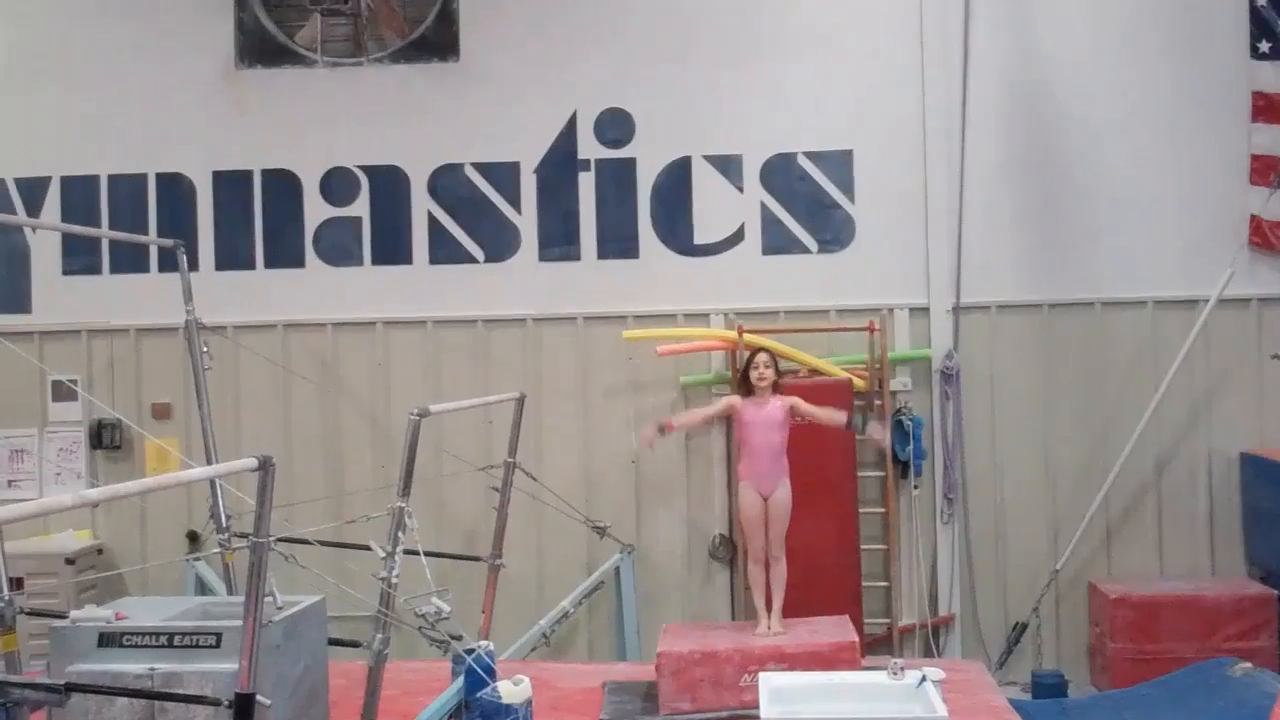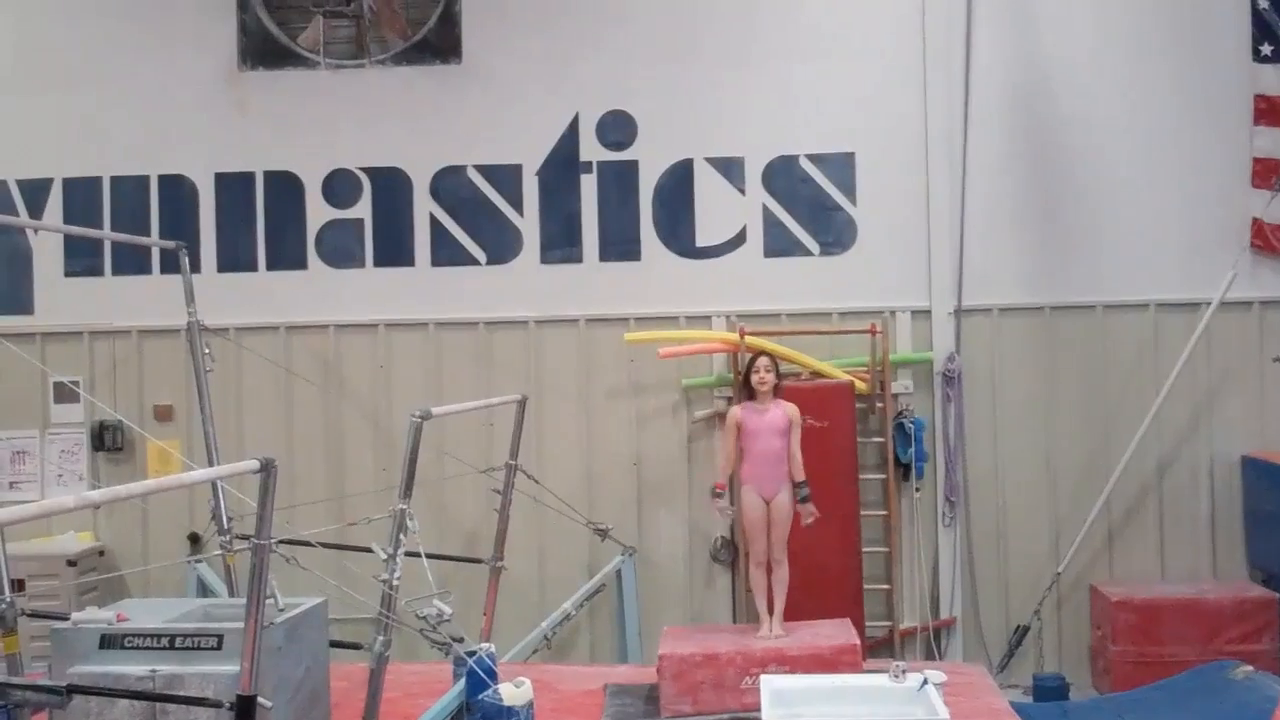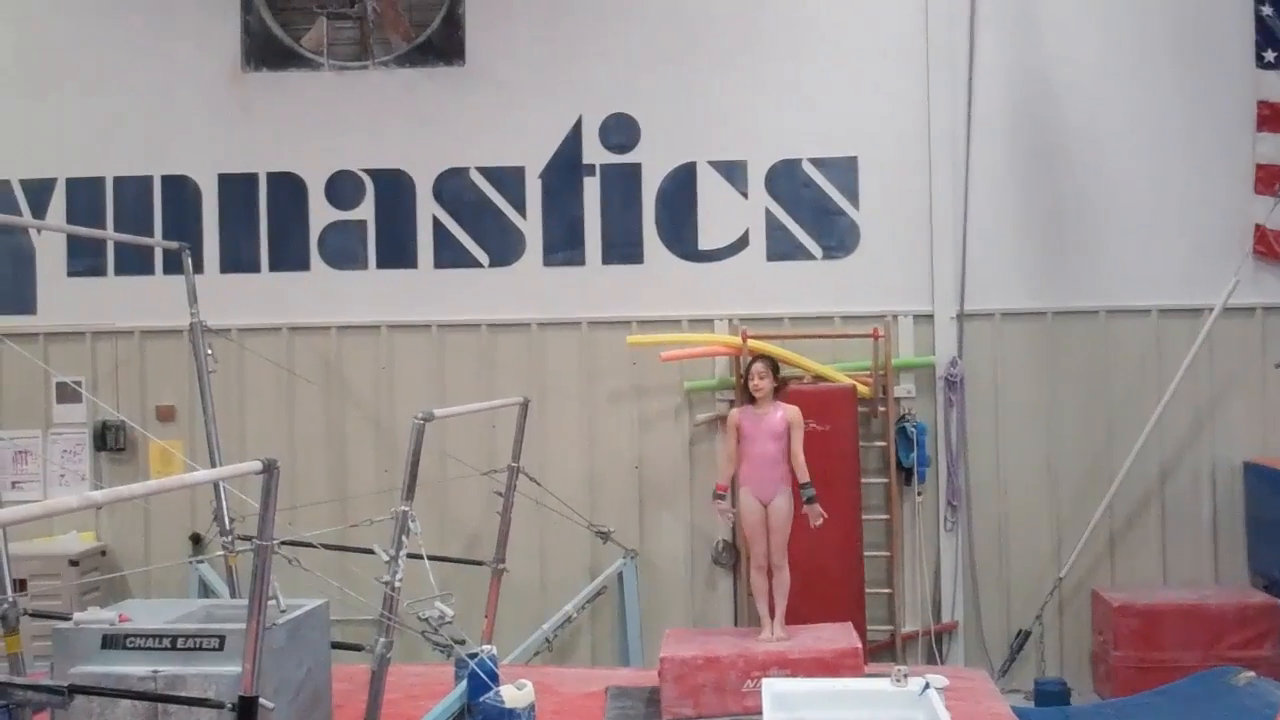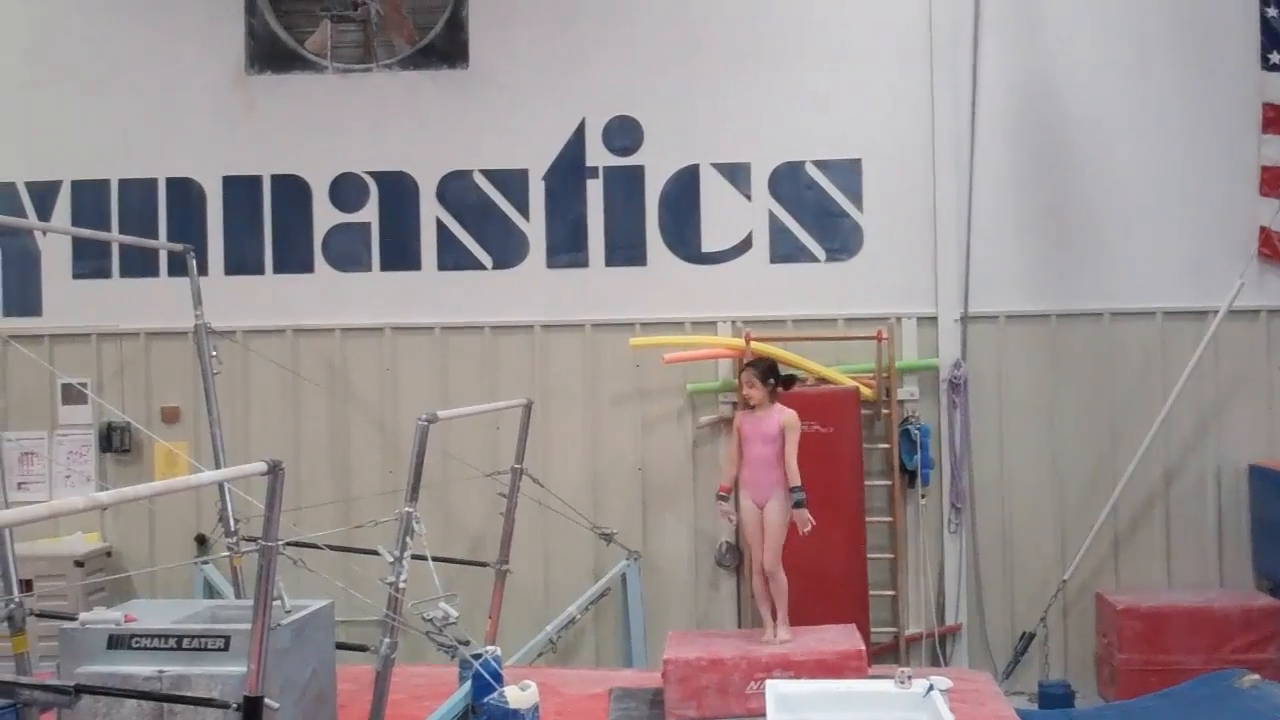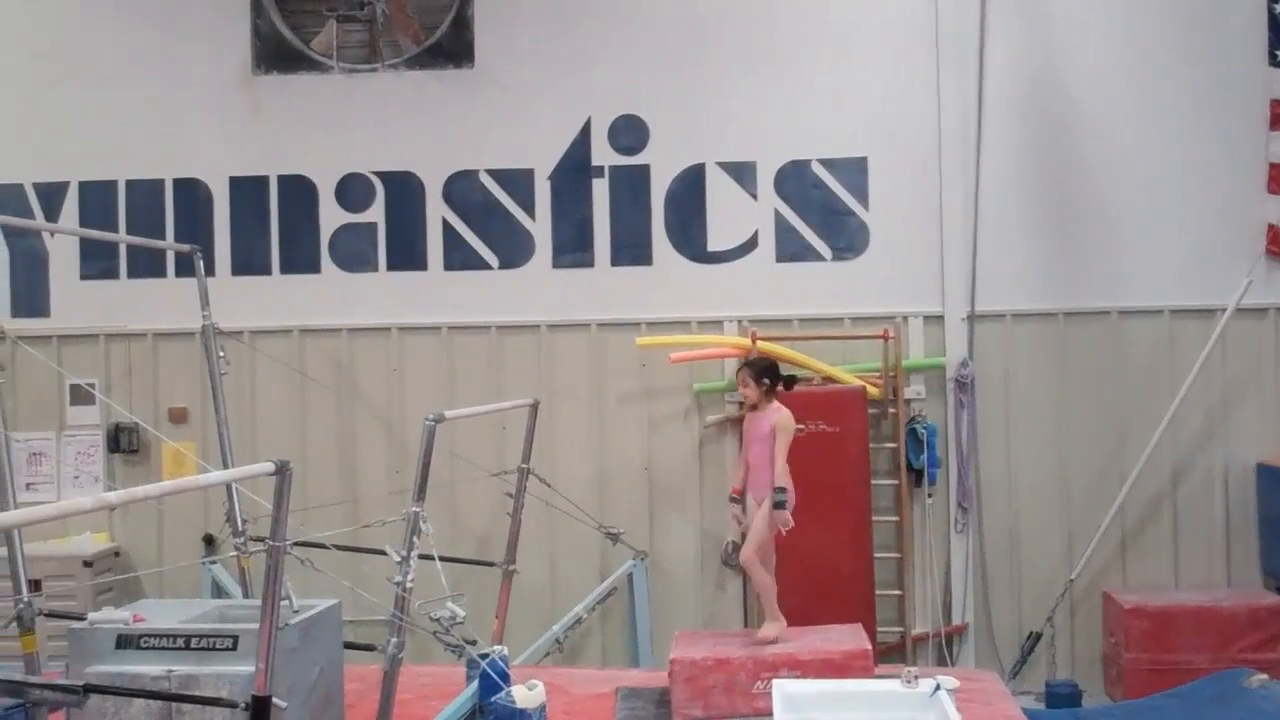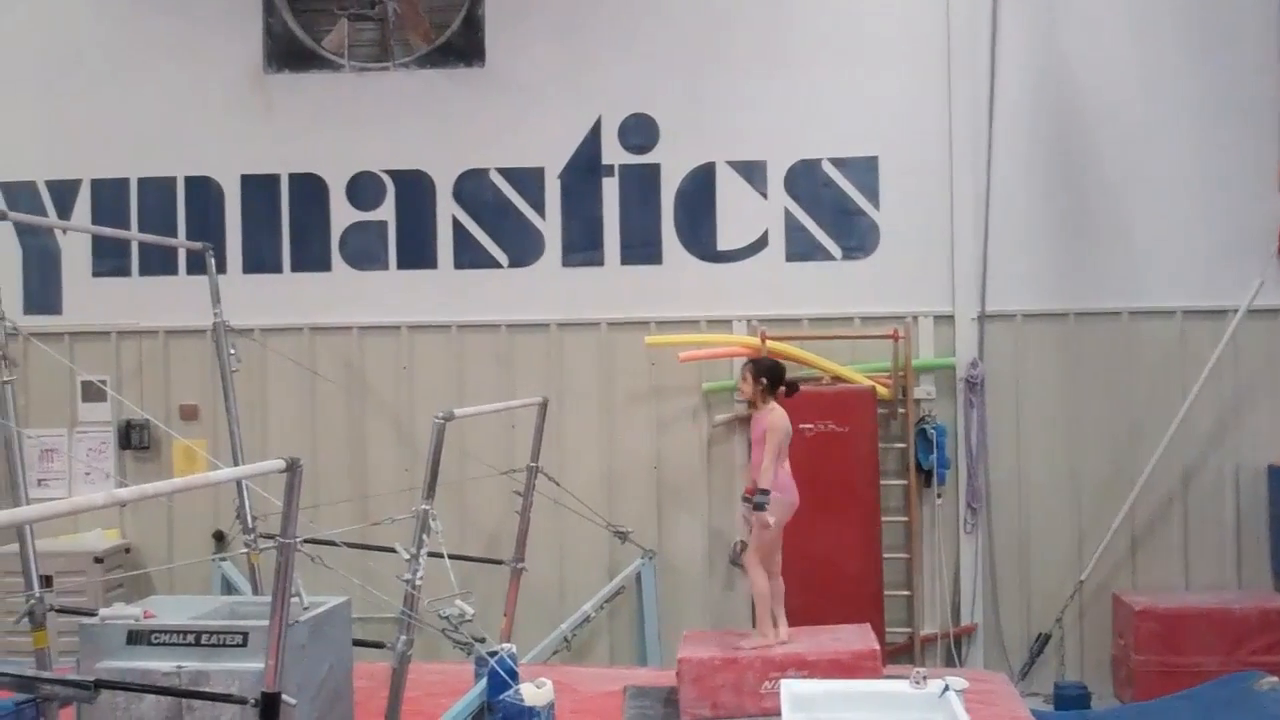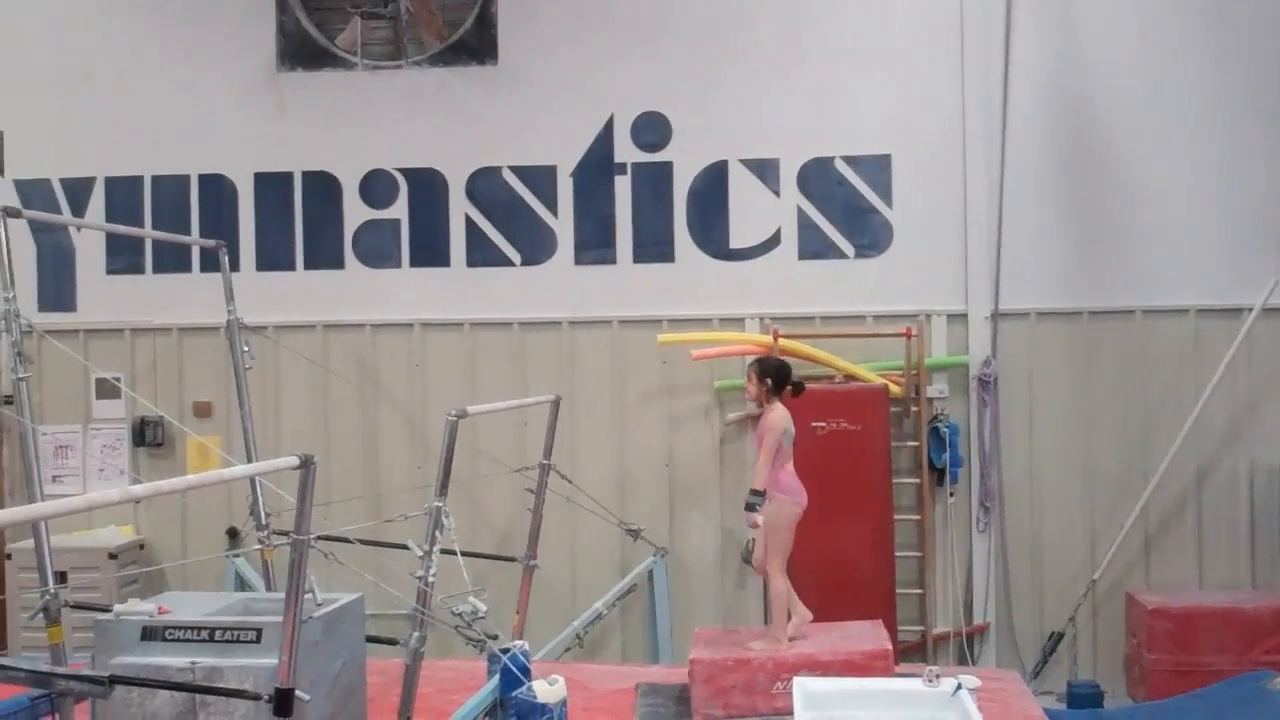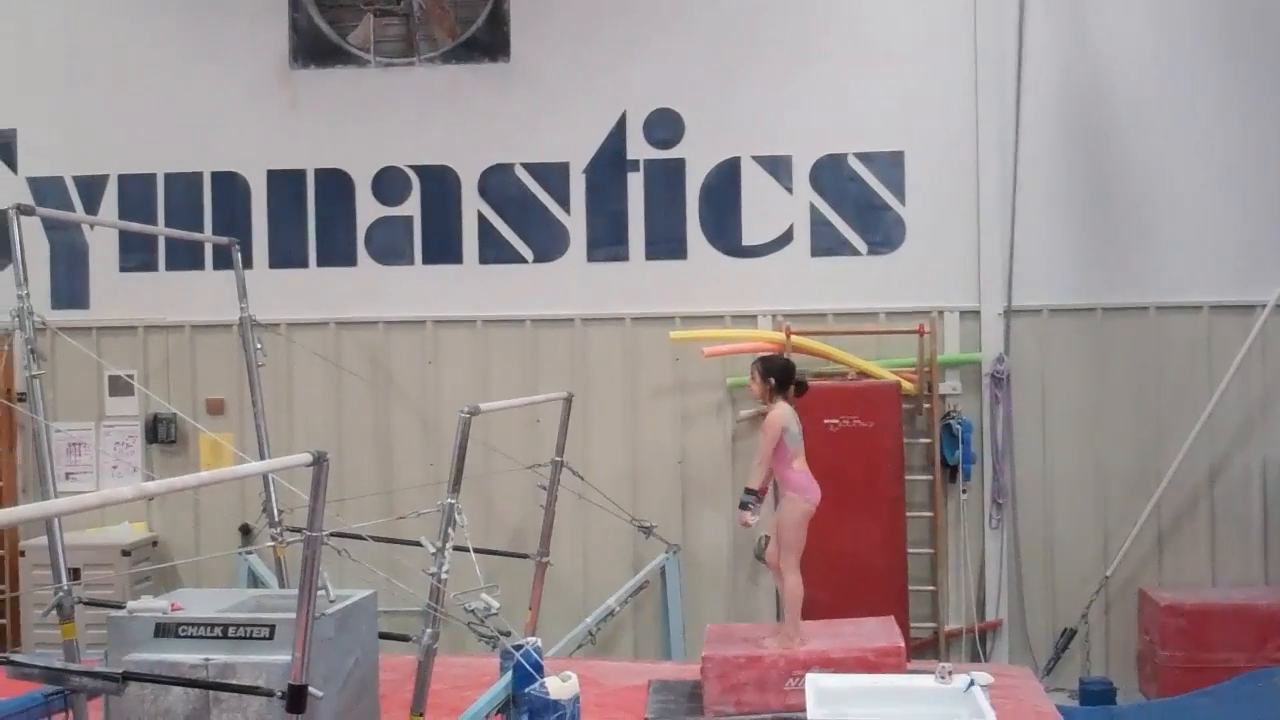
dt=0.2s
person 1, frame 1
left shoulder: (786, 404)
right shoulder: (736, 403)
left elbow: (821, 413)
right elbow: (700, 414)
left wrist: (856, 424)
right wrist: (665, 427)
left hip: (779, 482)
right hip: (749, 483)
left knee: (776, 552)
right knee: (755, 553)
left ankle: (776, 616)
right ankle: (761, 617)
person 1, frame 2
left shoulder: (789, 410)
right shoulder: (738, 413)
left elbow: (795, 455)
right elbow: (729, 456)
left wrist: (804, 496)
right wrist: (719, 492)
left hip: (782, 487)
right hip: (751, 488)
left knee: (778, 555)
right knee: (757, 557)
left ankle: (778, 618)
right ankle: (764, 620)
person 1, frame 3
left shoulder: (790, 413)
right shoulder: (737, 416)
left elbow: (797, 457)
right elbow: (731, 458)
left wrist: (809, 497)
right wrist: (720, 493)
left hip: (779, 491)
right hip: (749, 491)
left knee: (778, 560)
right knee: (757, 560)
left ankle: (779, 622)
right ankle: (765, 624)
person 1, frame 4
left shoulder: (787, 417)
right shoulder: (741, 419)
left elbow: (790, 461)
right elbow: (734, 460)
left wrist: (799, 502)
right wrist: (723, 495)
left hip: (776, 494)
right hip: (749, 495)
left knee: (771, 564)
right knee: (756, 565)
left ankle: (783, 622)
right ankle: (768, 625)
person 1, frame 5
left shoulder: (782, 416)
right shoulder: (749, 418)
left elbow: (780, 462)
left wrist: (781, 504)
right wrist: (736, 498)
left hip: (774, 494)
right hip: (754, 495)
left knee: (748, 557)
right knee: (764, 562)
left ankle: (774, 618)
right ankle: (773, 621)
person 1, frame 6
left shoulder: (775, 416)
right shoulder: (758, 415)
left elbow: (769, 463)
left wrist: (762, 504)
right wrist: (749, 499)
left hip: (778, 495)
right hip: (766, 495)
left knee: (752, 561)
right knee: (770, 565)
left ankle: (765, 631)
right ankle: (780, 627)
person 1, frame 7
left shoulder: (775, 417)
right shoulder: (770, 414)
left elbow: (765, 464)
left wrist: (752, 504)
right wrist: (758, 503)
left hip: (785, 495)
right hip: (778, 495)
left knee: (774, 567)
right knee: (761, 562)
left ankle: (776, 636)
right ankle: (798, 614)
person 1, frame 8
left shoulder: (776, 415)
right shoulder: (781, 412)
left elbow: (761, 462)
right elbow: (770, 463)
left wrist: (747, 503)
right wrist: (757, 499)
left hip: (797, 493)
right hip: (794, 491)
left knee: (788, 566)
right knee: (774, 559)
left ankle: (790, 634)
right ankle: (791, 625)
